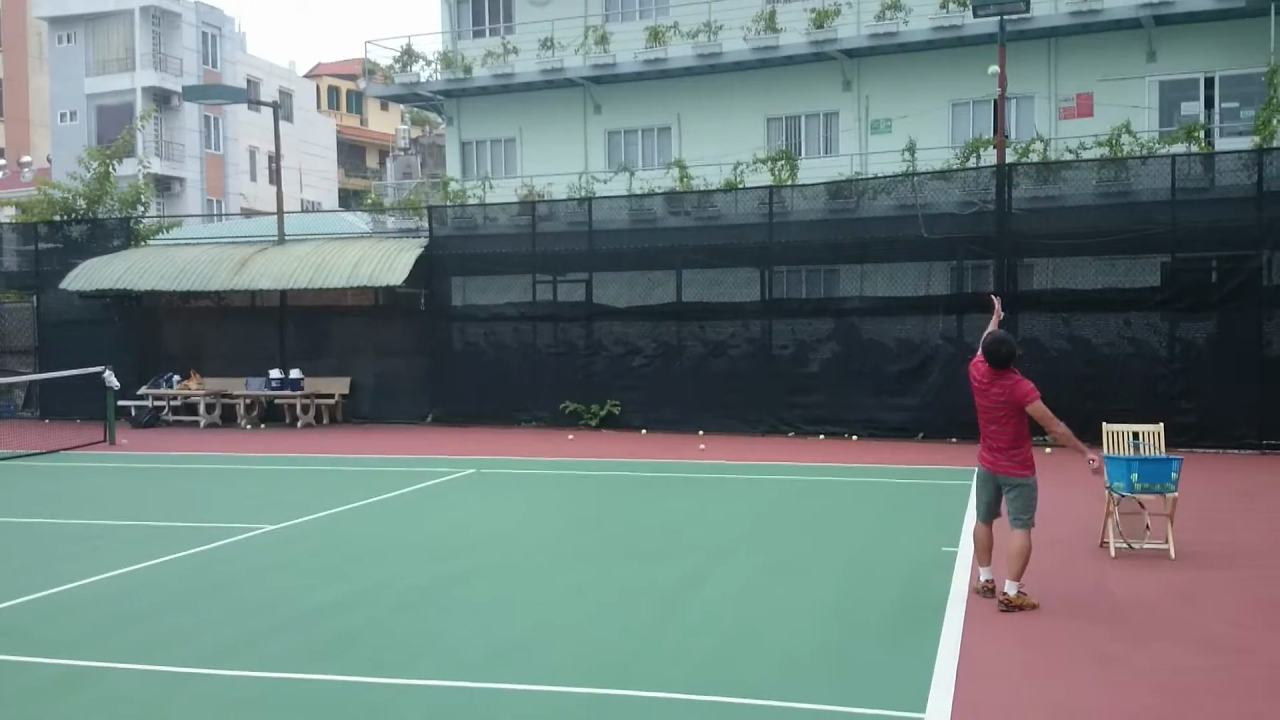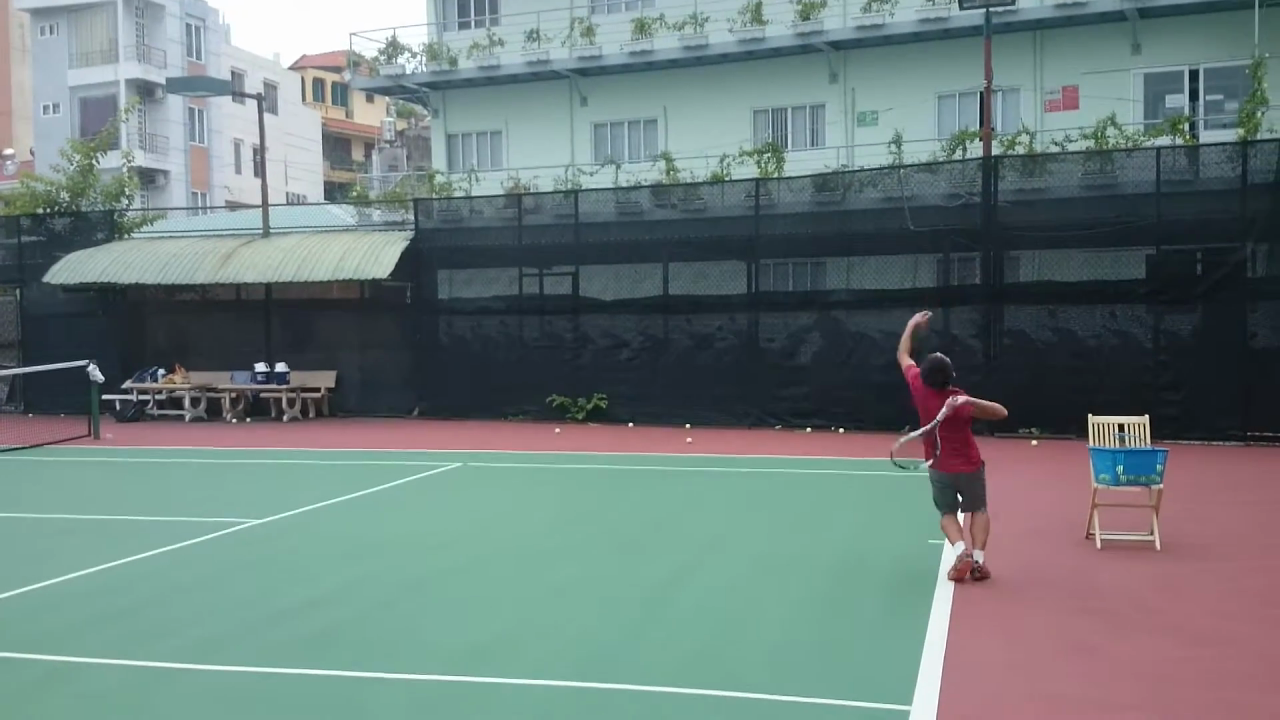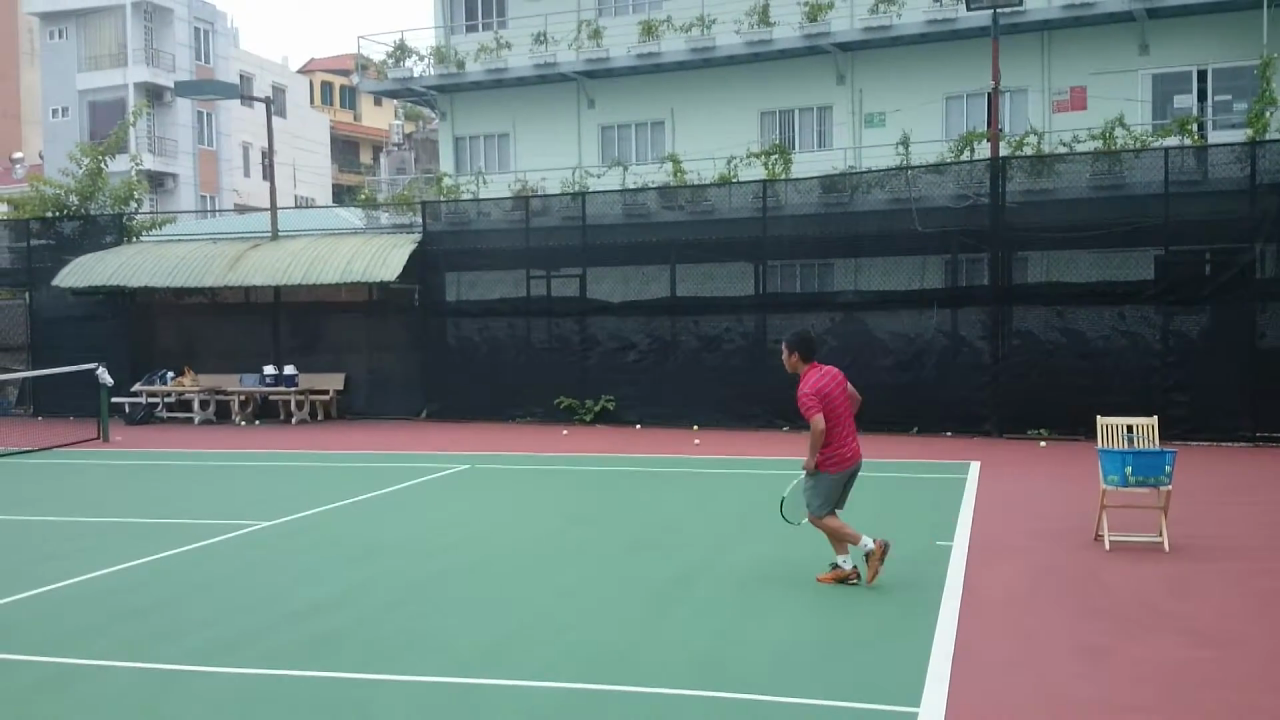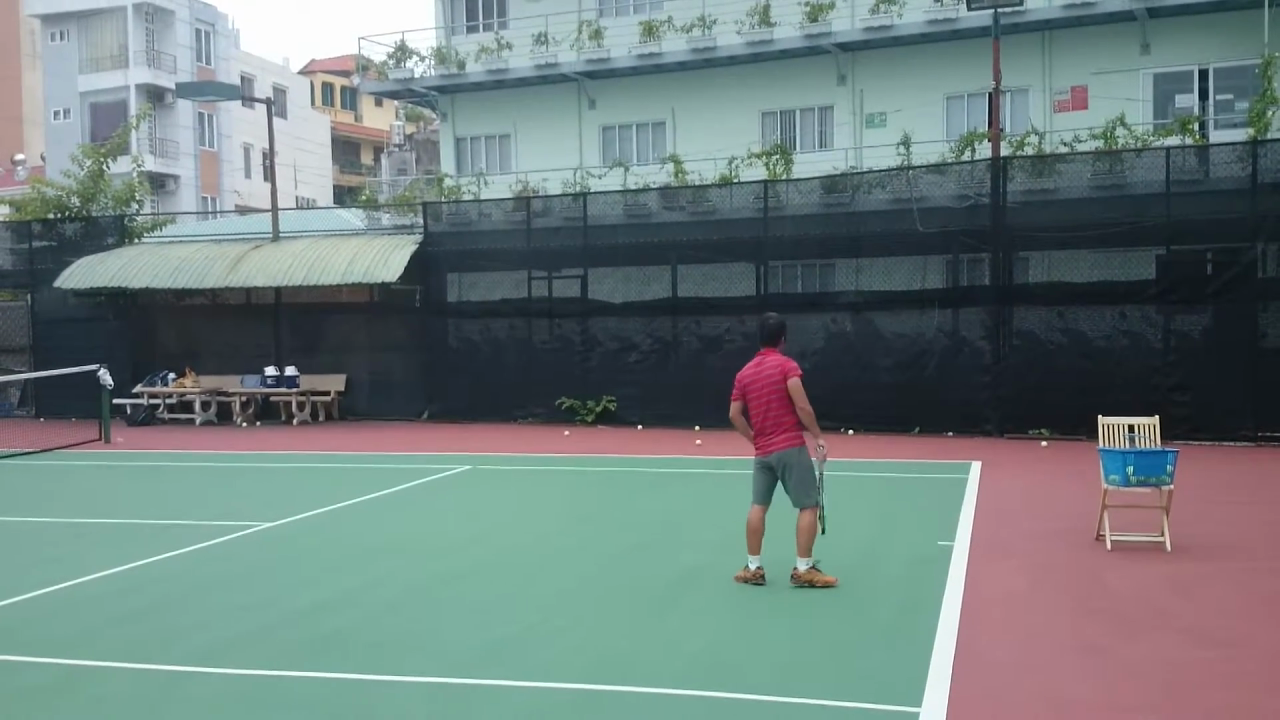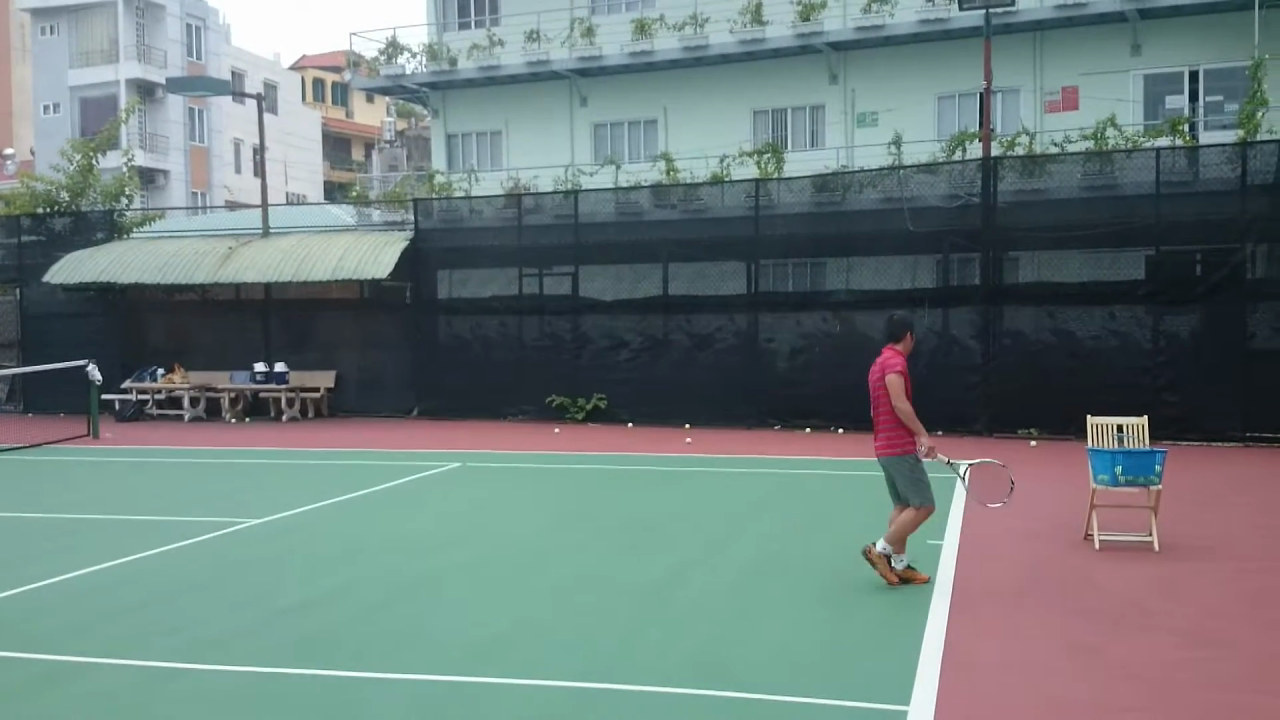
dt=1s
person 1, frame 1
left shoulder: (977, 372)
right shoulder: (1021, 388)
left elbow: (986, 343)
right elbow: (1054, 427)
left wrist: (996, 316)
right wrist: (1086, 453)
left hip: (987, 465)
right hip: (1018, 470)
left knee: (984, 521)
right knee: (1020, 529)
left ankle: (985, 580)
right ankle: (1011, 593)
person 1, frame 2
left shoulder: (919, 386)
right shoulder: (958, 404)
left elbow: (902, 355)
right elbow: (1000, 412)
left wrist: (912, 323)
right wrist: (969, 401)
left hip: (939, 469)
right hip: (967, 467)
left knee: (948, 514)
right knee: (978, 510)
left ankle: (962, 552)
right ankle: (978, 560)
person 1, frame 3
left shoulder: (806, 391)
right shoulder: (833, 372)
left elbow: (819, 428)
right elbow: (856, 399)
left wrist: (812, 459)
left hip: (831, 462)
right hip: (851, 455)
left knee: (817, 516)
right knee: (826, 511)
left ankle: (871, 547)
right ankle: (845, 567)
person 1, frame 4
left shoulder: (744, 373)
right shoulder: (787, 366)
left elbow: (735, 415)
right elbow: (802, 406)
right wrist: (818, 437)
left hip: (763, 452)
right hip: (791, 448)
left knee: (758, 507)
right knee: (808, 507)
left ankle: (753, 567)
right ankle: (803, 569)
person 1, frame 5
left shoulder: (879, 363)
right shoulder: (895, 361)
right elbow: (900, 404)
right wrist: (923, 434)
left hip: (889, 447)
right hip: (899, 448)
left knee: (903, 505)
right knee: (924, 505)
left ankle: (898, 565)
right ankle: (880, 550)
